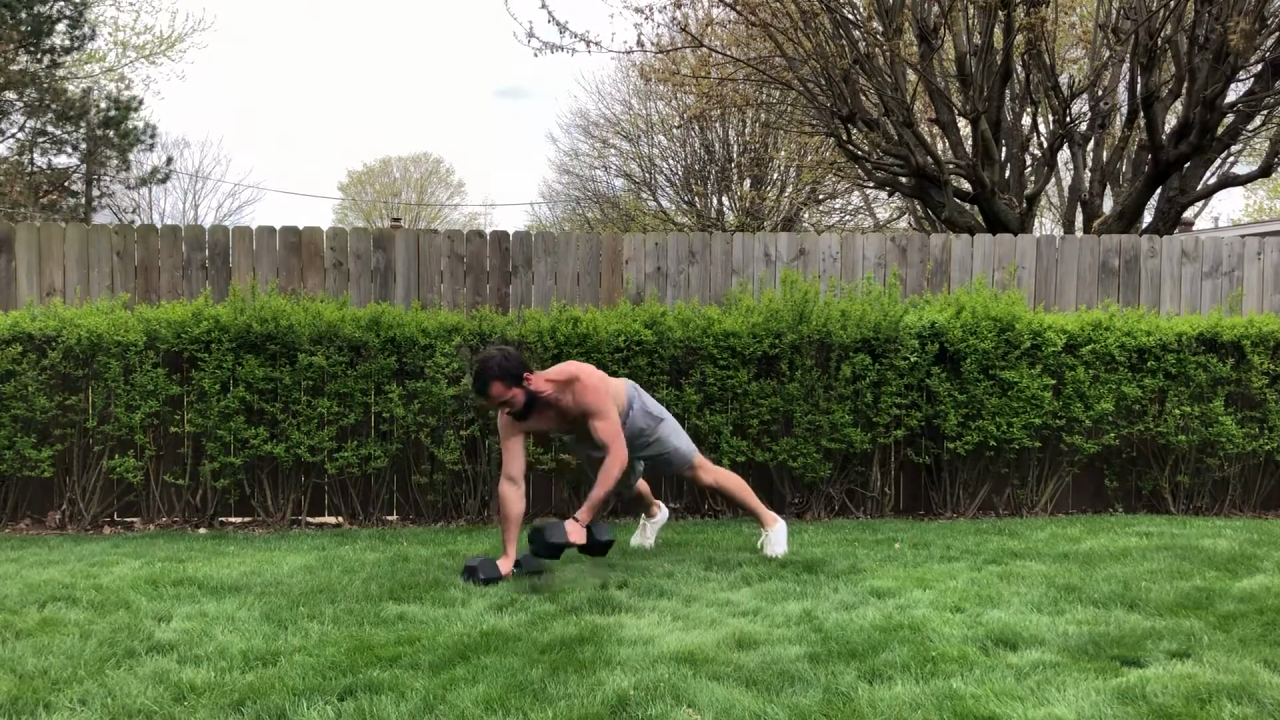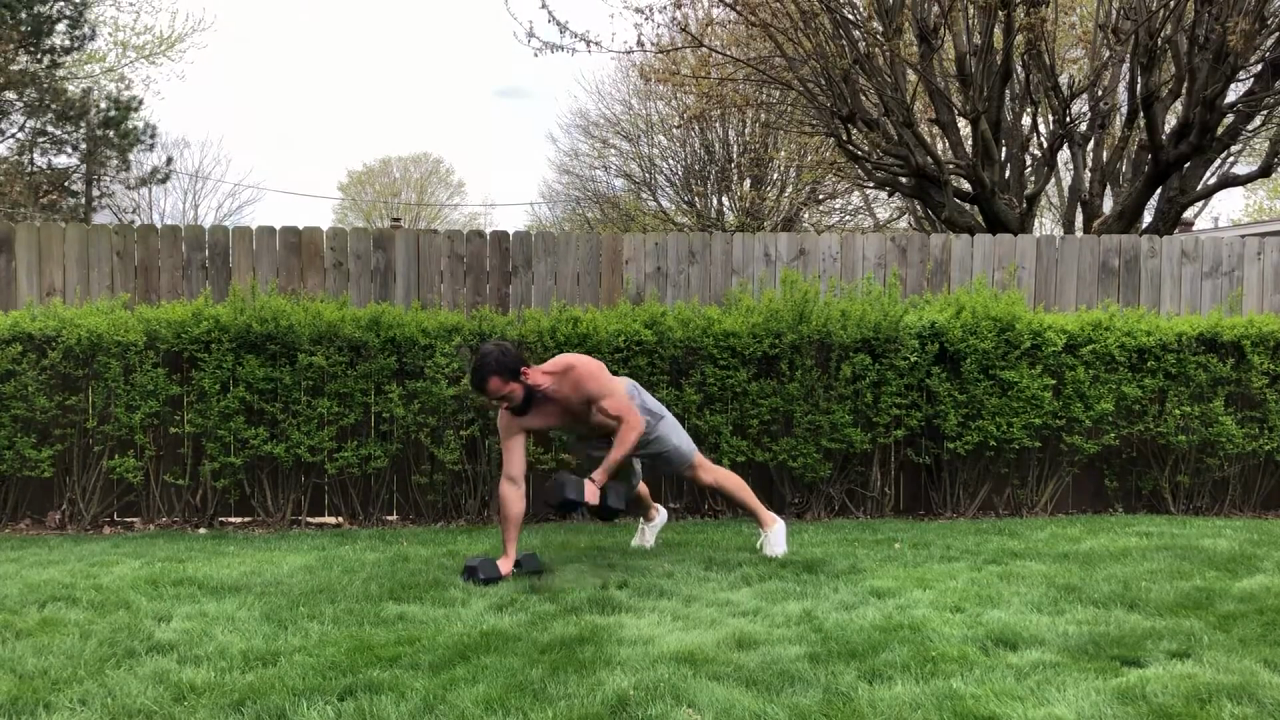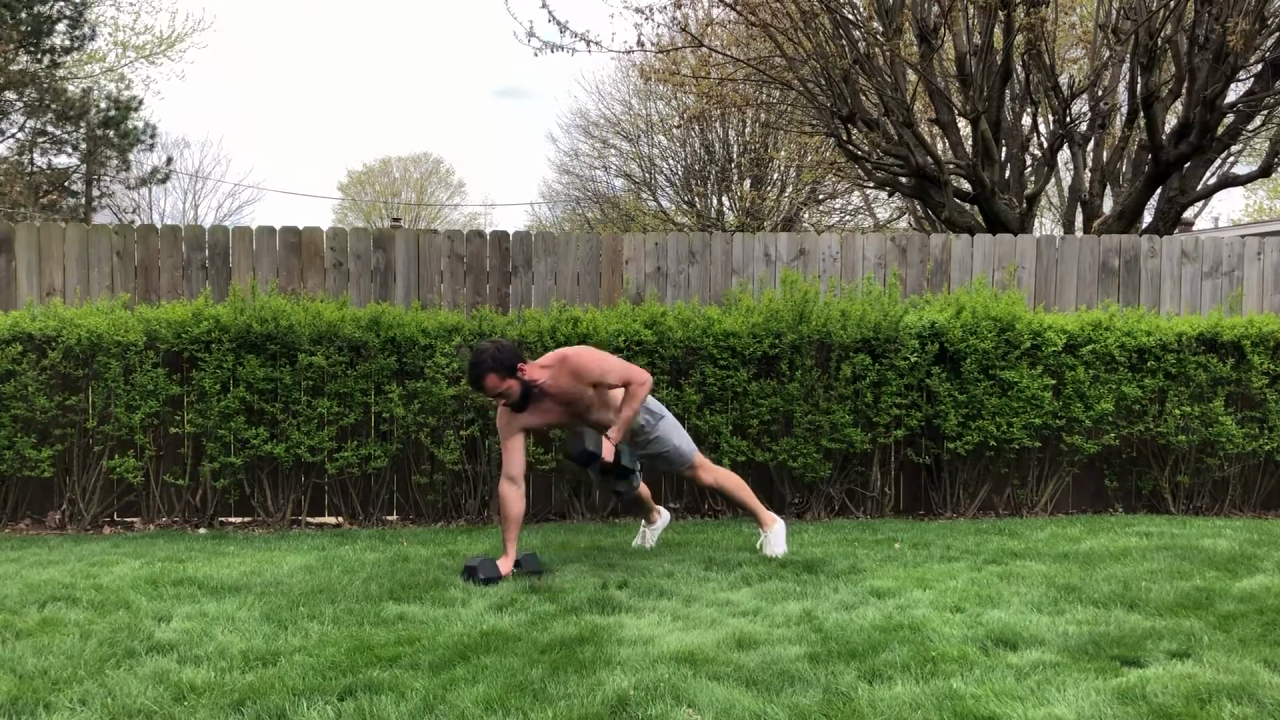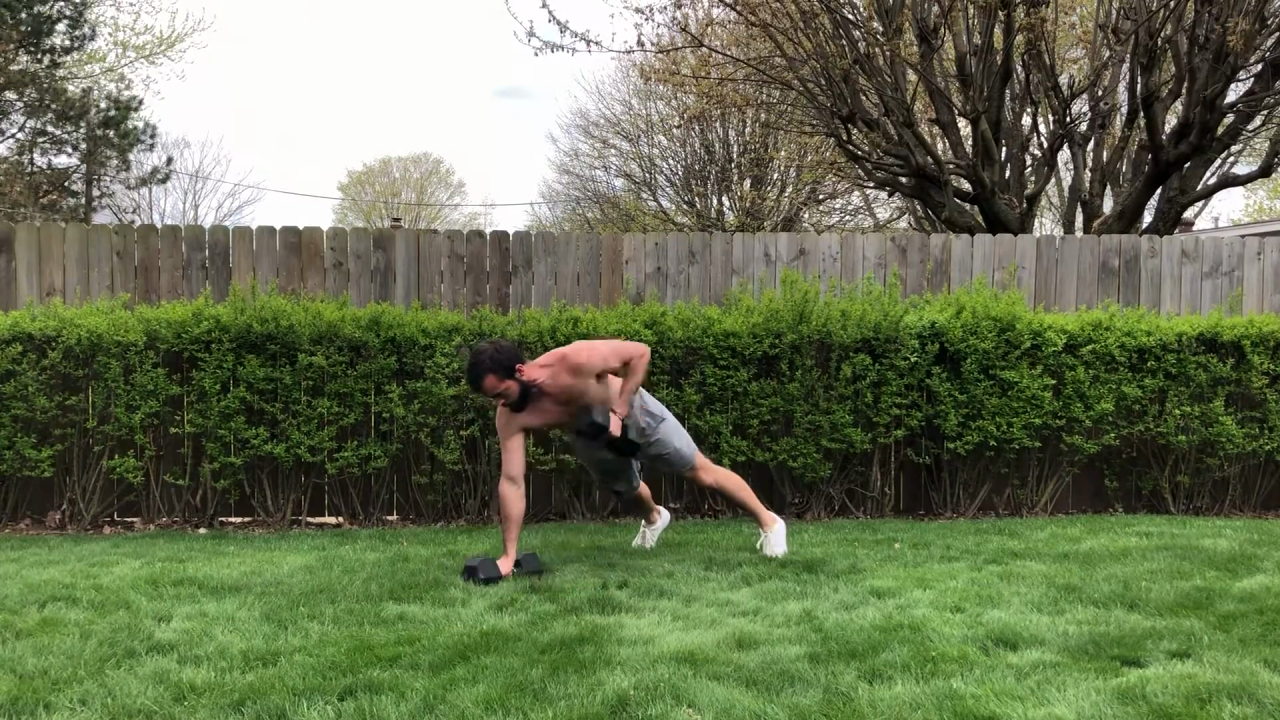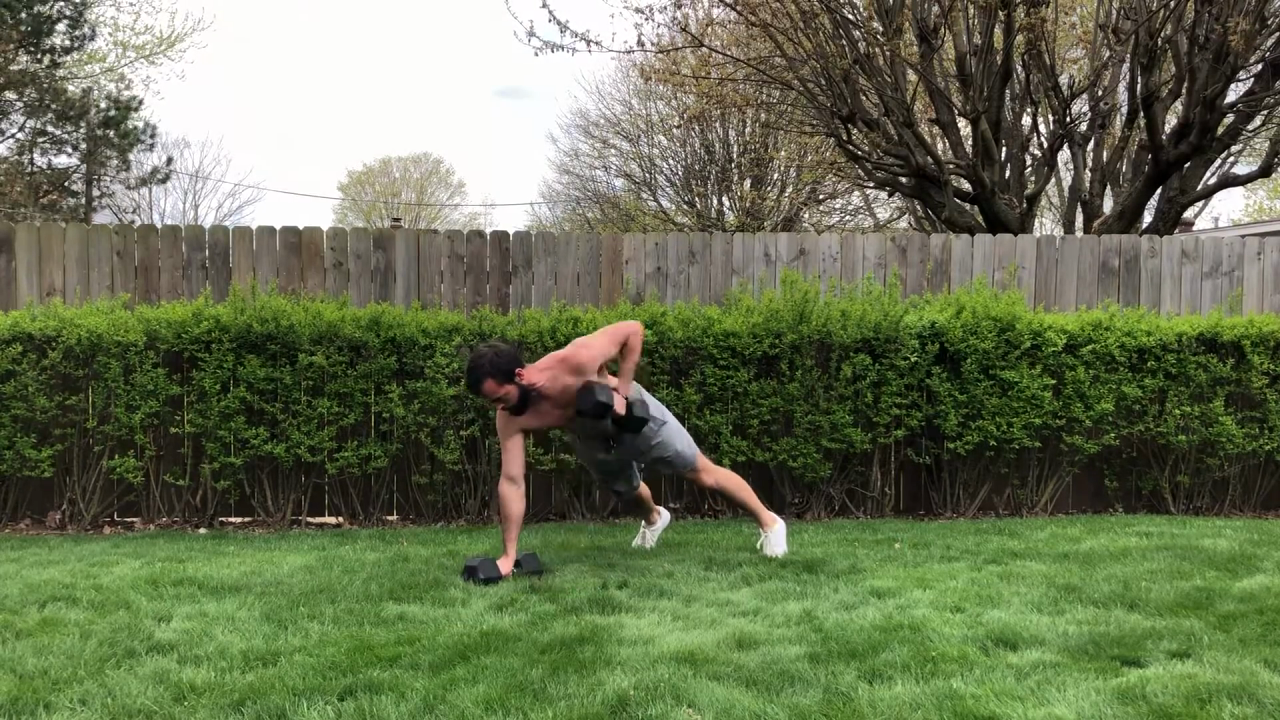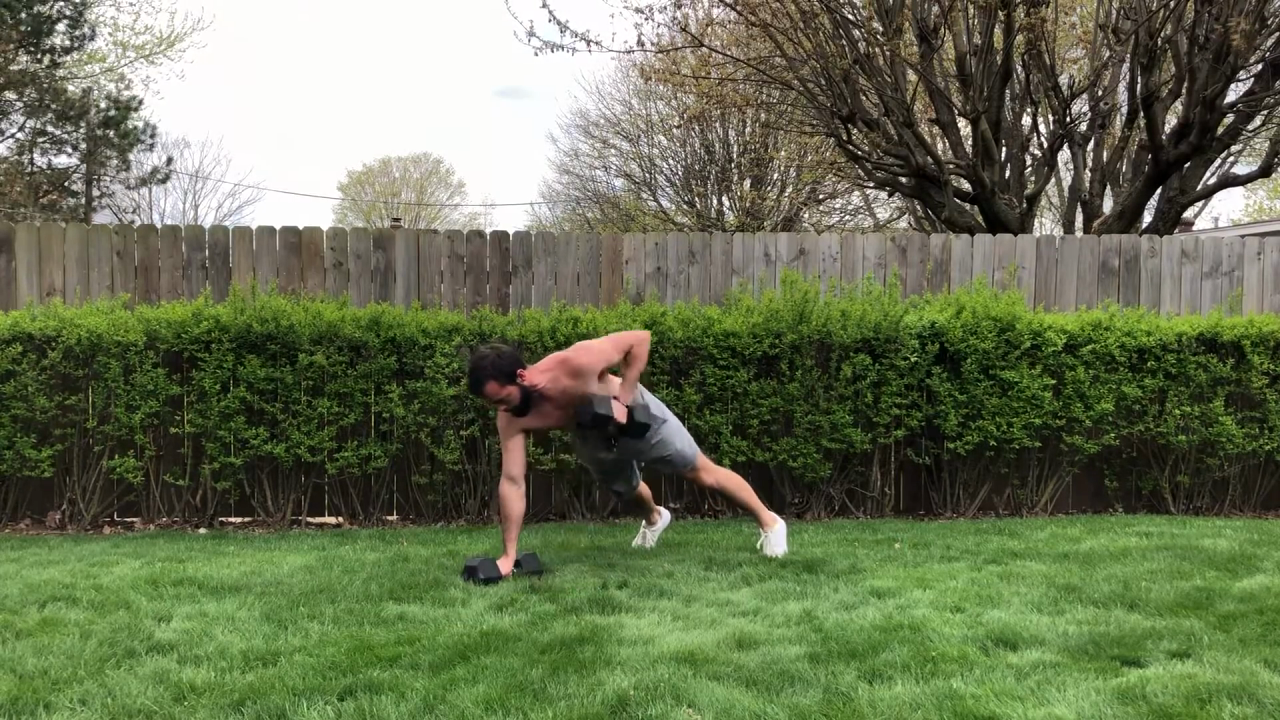
dt=0.1s
person 1, frame 1
left shoulder: (582, 382)
right shoulder: (511, 418)
left elbow: (618, 456)
right elbow: (511, 482)
left wrist: (580, 521)
right wrist: (508, 555)
left hip: (632, 411)
right hip: (588, 436)
left knee: (700, 471)
right knee: (626, 485)
left ankle: (769, 521)
right ankle: (653, 513)
person 1, frame 2
left shoulder: (580, 372)
right shoulder: (511, 416)
left elbow: (634, 424)
right elbow: (512, 482)
left wrist: (596, 480)
right wrist: (508, 555)
left hip: (635, 412)
right hip: (591, 436)
left knee: (700, 471)
right knee: (626, 485)
left ankle: (768, 521)
right ankle: (651, 517)
person 1, frame 3
left shoulder: (575, 362)
right shoulder: (511, 415)
left elbow: (641, 379)
right elbow: (511, 482)
left wrist: (612, 437)
right wrist: (508, 555)
left hip: (636, 413)
right hip: (589, 433)
left knee: (702, 472)
left ankle: (768, 521)
right ankle: (654, 518)
person 1, frame 4
left shoulder: (574, 360)
right shoulder: (510, 415)
left elbow: (640, 352)
right elbow: (511, 482)
left wrist: (617, 412)
right wrist: (508, 555)
left hip: (635, 412)
right hip: (589, 436)
left knee: (703, 473)
right knee: (626, 489)
left ankle: (769, 522)
right ankle: (654, 518)
person 1, frame 5
left shoulder: (574, 360)
right shoulder: (510, 417)
left elbow: (634, 329)
right elbow: (511, 482)
left wrist: (619, 390)
right wrist: (508, 554)
right hip: (591, 436)
left knee: (703, 474)
right knee: (626, 489)
left ankle: (768, 522)
right ankle: (654, 518)
person 1, frame 6
left shoulder: (575, 363)
right shoulder: (511, 418)
left elbow: (640, 340)
right elbow: (512, 483)
left wrist: (622, 399)
right wrist: (508, 554)
right hip: (591, 436)
left knee: (704, 473)
right knee: (626, 489)
left ankle: (769, 522)
right ankle: (654, 518)
